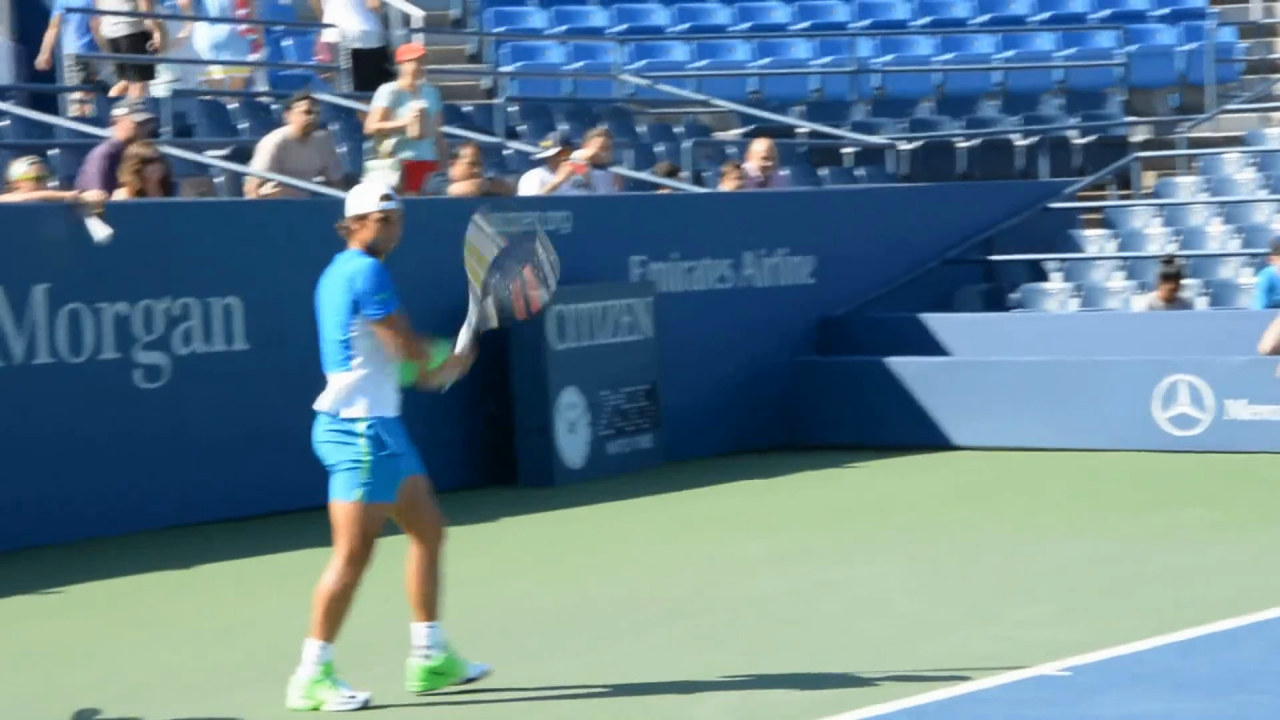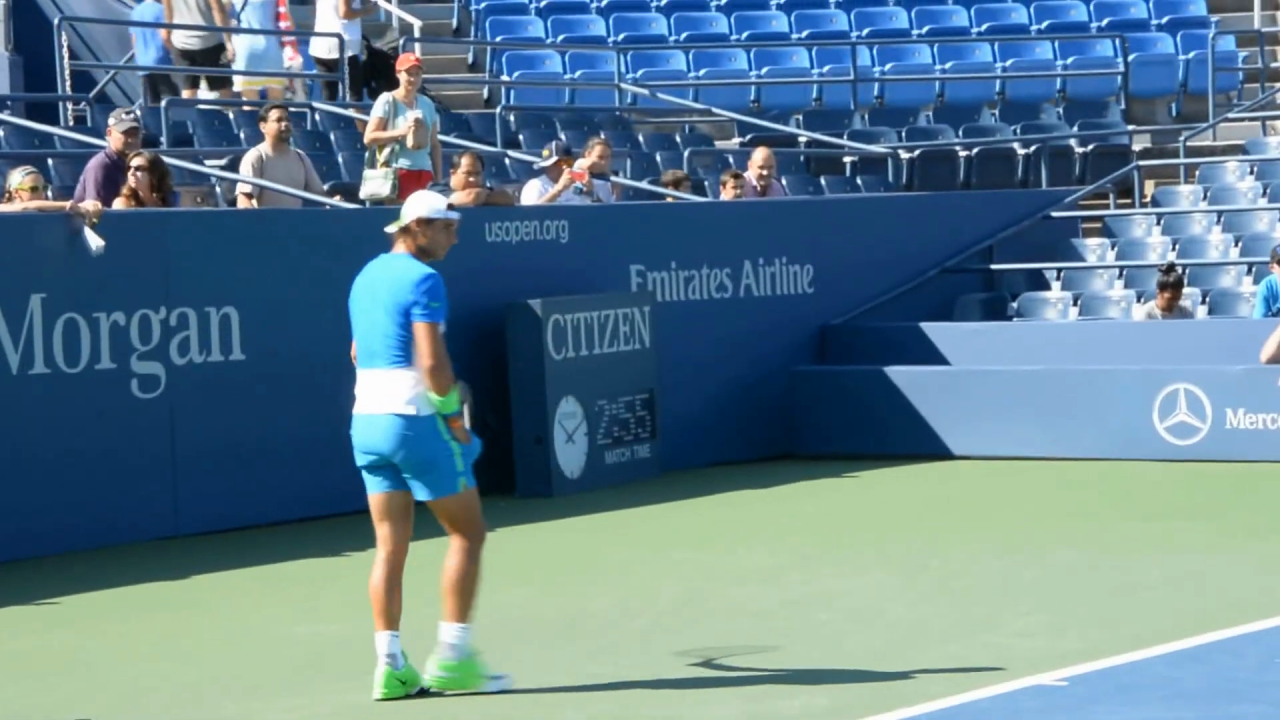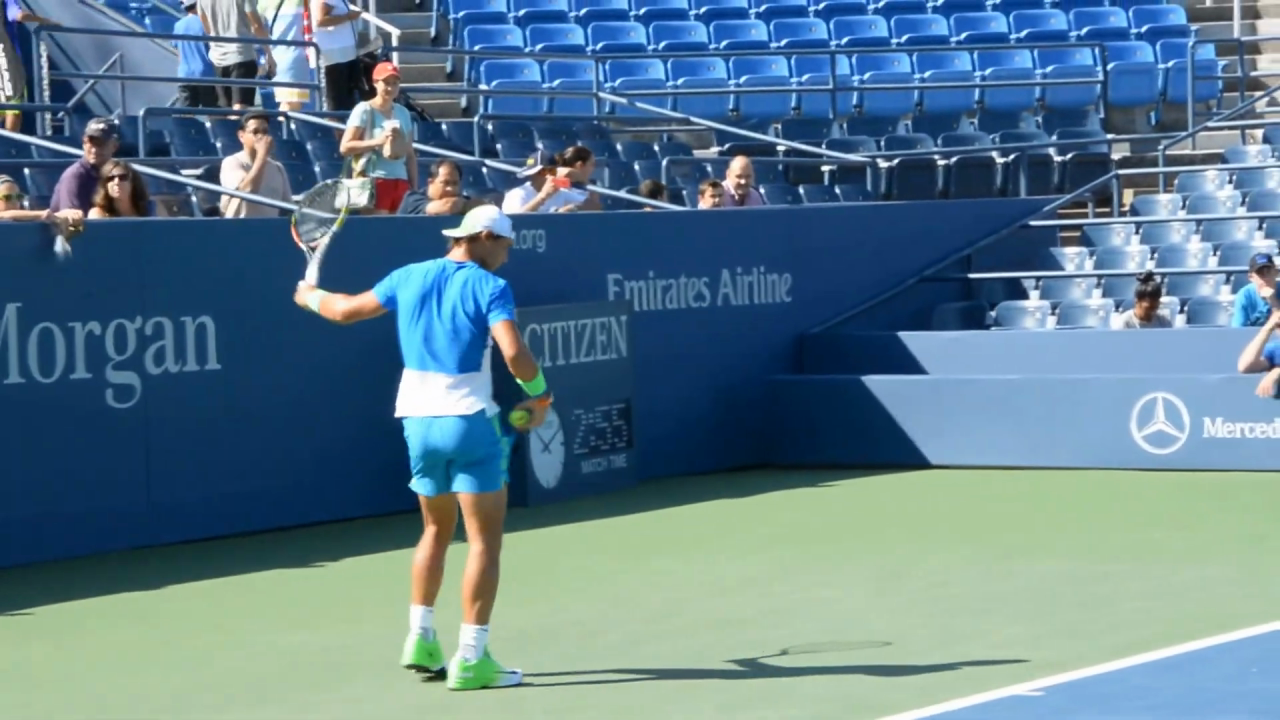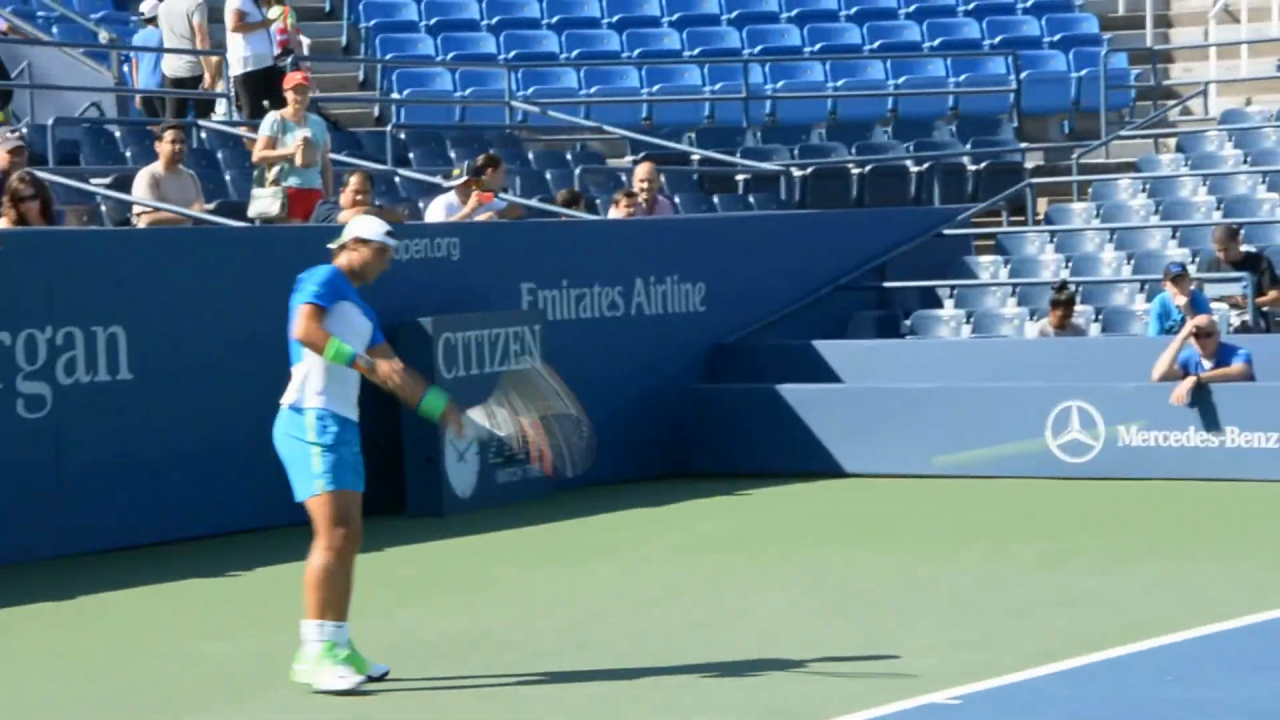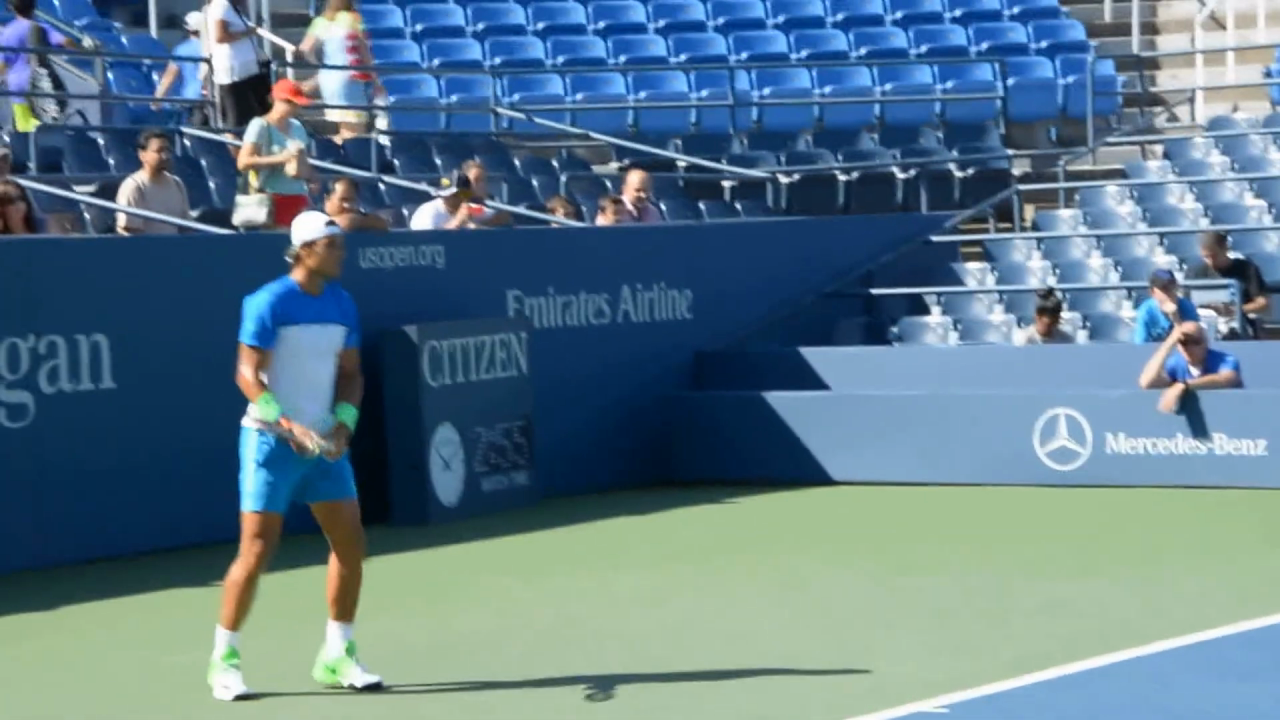
dt=0.7s
person 1, frame 1
left shoulder: (348, 272)
right shoulder: (366, 272)
right elbow: (407, 345)
left wrist: (432, 369)
right wrist: (446, 359)
left hip: (373, 426)
right hip: (360, 428)
left knee: (429, 531)
right knee: (353, 555)
left ankle: (433, 658)
right ankle: (311, 677)
person 1, frame 2
left shoulder: (367, 275)
right shoulder: (423, 279)
right elbow: (432, 362)
right wrist: (454, 415)
left hip: (366, 423)
right hip: (415, 423)
left knee: (390, 547)
right knee: (466, 537)
left ankle: (391, 667)
right ankle: (454, 659)
person 1, frame 3
left shoulder: (408, 278)
right shoulder: (490, 287)
left elbow: (346, 310)
right elbow: (515, 353)
left wrist: (309, 294)
right wrist: (538, 397)
left hip: (419, 422)
right hip: (470, 422)
left knee: (436, 531)
right knee: (485, 541)
left ankle: (422, 639)
right ankle: (471, 659)
person 1, frame 4
left shoulder: (358, 307)
right shoulder: (319, 279)
left elbow: (393, 369)
right elbow: (302, 331)
left wrist: (441, 406)
right wrist: (362, 362)
left hip: (337, 425)
right hip: (311, 422)
left knee: (345, 539)
right knee: (333, 536)
left ankle: (337, 651)
right ankle: (315, 654)
person 1, frame 5
left shoulder: (343, 303)
right shoulder: (268, 302)
left elbow: (350, 373)
right elbow: (248, 376)
left wrist: (343, 424)
right wrist: (290, 425)
left hip: (324, 442)
right hip: (271, 441)
left knee: (350, 547)
right knee: (256, 553)
left ankle: (337, 656)
right ankle: (223, 660)
